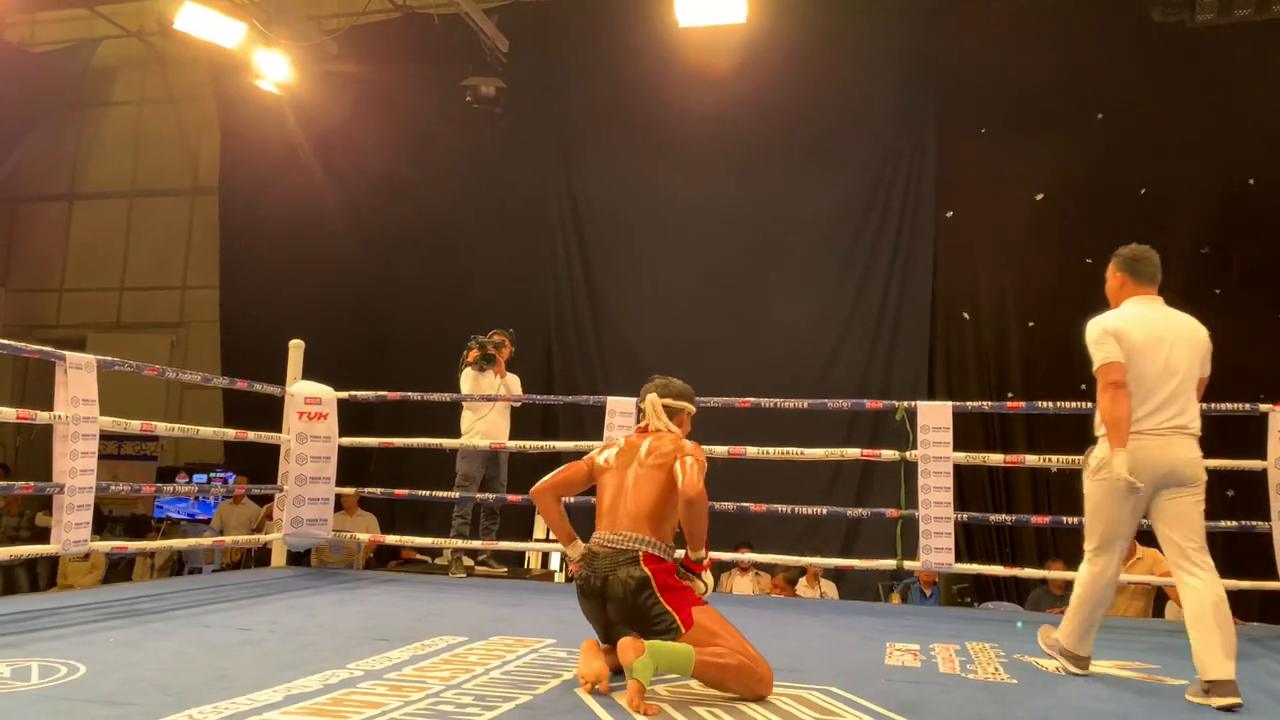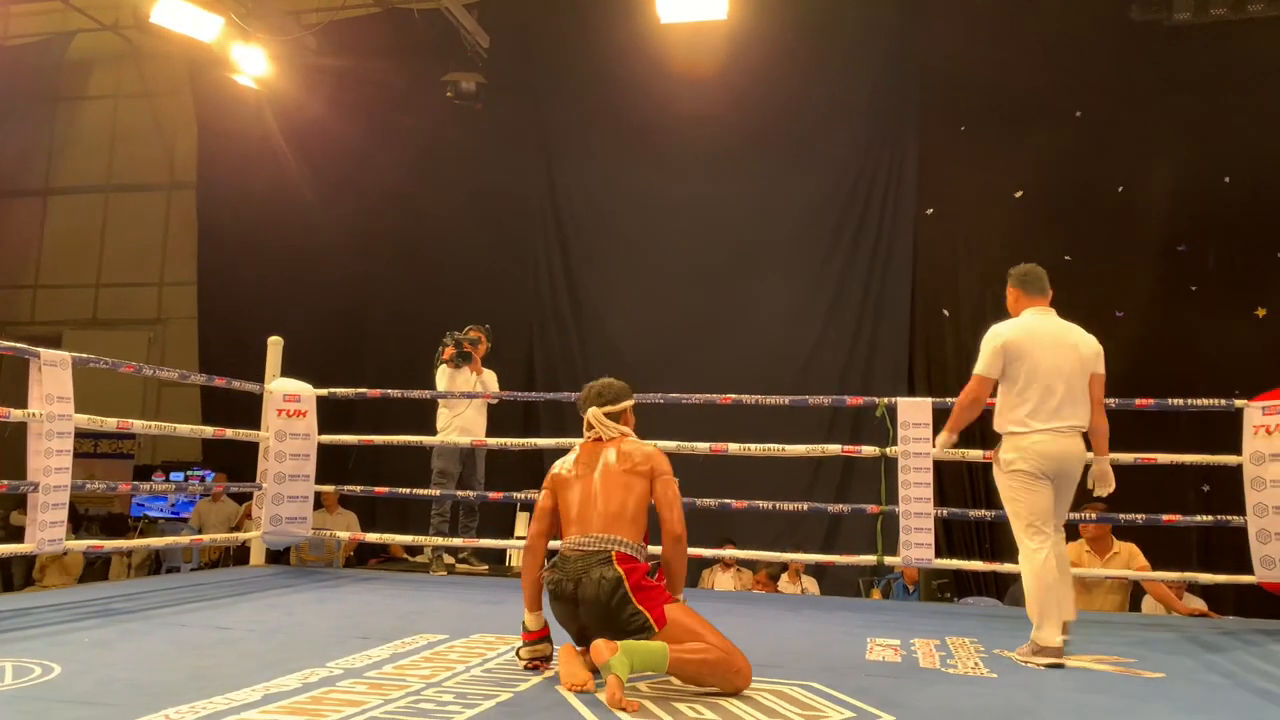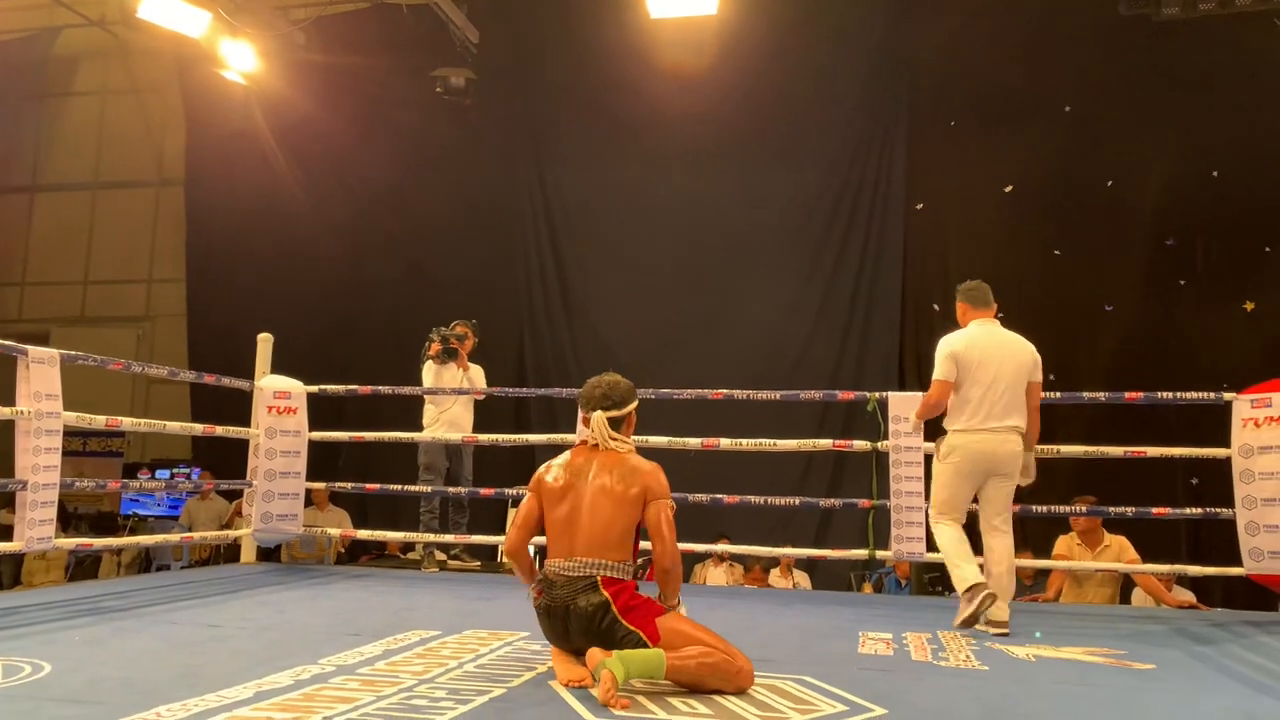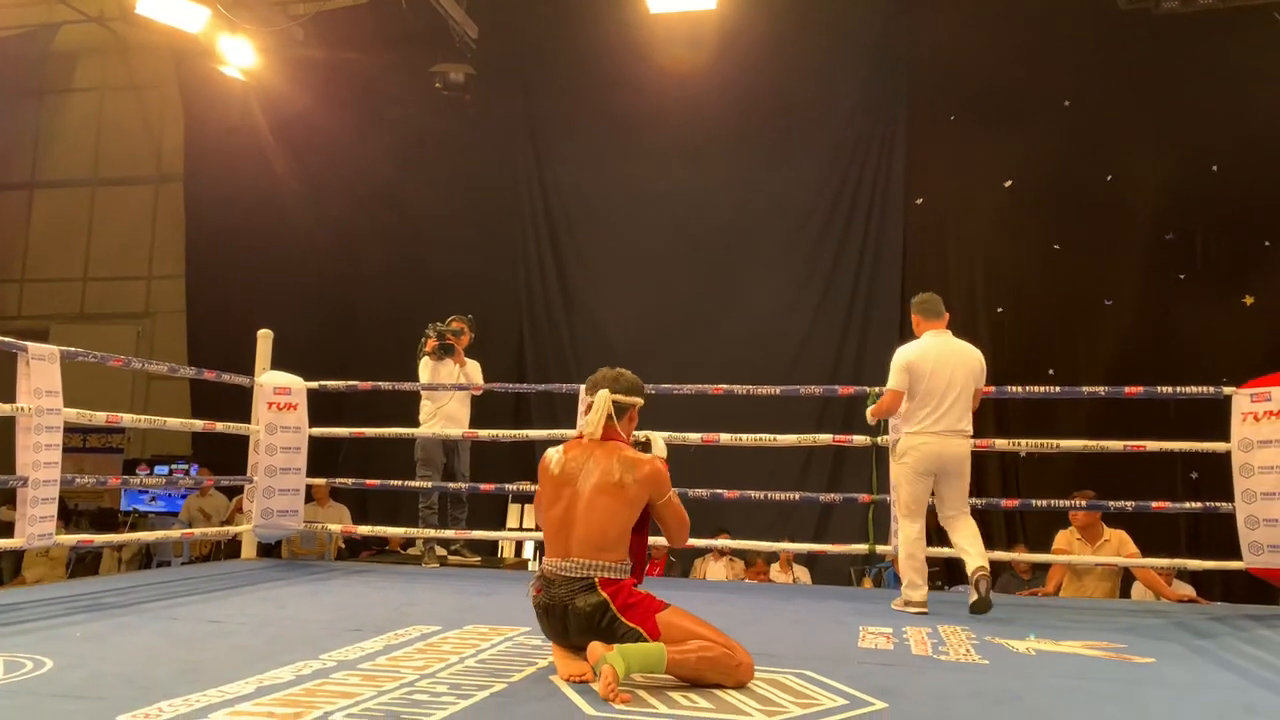
dt=0.4s
person 1, frame 1
left shoulder: (1108, 325)
right shoulder: (1195, 330)
left elbow: (1114, 389)
left wrist: (1118, 453)
left hip: (1127, 454)
right hip: (1182, 454)
left knee: (1102, 556)
right knee: (1194, 563)
left ankle: (1074, 646)
right ankle: (1219, 679)
person 1, frame 2
left shoulder: (1004, 333)
right shoulder: (1085, 339)
left elbow: (975, 395)
right elbow: (1097, 405)
left wrist: (949, 432)
right wrist: (1101, 458)
left hip: (1024, 449)
right hip: (1070, 447)
left knee: (1036, 542)
right knee: (1052, 534)
left ankle: (1047, 641)
right ankle: (1058, 619)
person 1, frame 3
left shoulder: (954, 343)
right shoulder: (1025, 347)
left elbow: (936, 401)
right elbow: (1033, 408)
left wrist: (918, 417)
right wrist: (1028, 453)
left hip: (964, 444)
right hip: (1008, 445)
left knee: (945, 519)
right knee: (998, 528)
left ankle: (974, 586)
right ankle: (998, 613)
person 1, frame 4
left shoulder: (908, 353)
right shoulder: (973, 354)
left elbow: (891, 405)
right elbow: (973, 403)
left wrist: (873, 412)
left hip: (917, 444)
right hip: (958, 445)
left knee: (911, 521)
right knee: (957, 515)
left ankle: (914, 595)
right ankle: (979, 569)
person 2, frame 1
left shoulder: (607, 452)
right shoulder: (684, 448)
left elbow: (541, 491)
right elbow: (692, 494)
left wrist: (576, 553)
right wrist: (697, 562)
left hip: (593, 581)
right hip: (645, 579)
right knee: (759, 680)
left ankle: (602, 654)
right ankle: (646, 653)
person 2, frame 2
left shoulder: (562, 465)
right shoulder: (649, 457)
left elbow: (534, 544)
right elbow: (675, 533)
left wrist: (533, 627)
right wrist: (673, 598)
left hip: (564, 587)
right hip: (617, 581)
right knee: (737, 673)
left ankle: (582, 654)
right ankle: (620, 654)
person 2, frame 3
left shoulder: (550, 470)
right shoulder: (646, 473)
left elbow: (513, 547)
right elbow: (666, 562)
right wrist: (671, 605)
left hip: (553, 612)
right hip: (606, 606)
right knee: (739, 673)
left ankle: (573, 652)
right ankle: (620, 662)
person 2, frame 4
left shoulder: (551, 459)
right shoulder: (645, 467)
right elbow: (679, 537)
left hip: (549, 608)
right hip: (604, 605)
right knee: (740, 667)
left ankle: (574, 647)
right ankle: (618, 656)
person 3, frame 1
left shoulder: (511, 378)
right shoulder: (471, 373)
left elbow: (517, 400)
right elbow: (469, 402)
left wrist: (502, 372)
right wrist: (474, 368)
left hip: (499, 448)
right hip: (473, 445)
left knee: (493, 505)
right knee: (464, 502)
left ankle: (485, 555)
right ankle: (456, 557)
person 3, frame 2
left shoulder: (488, 375)
right shoulder: (447, 369)
left elbow: (494, 397)
right elbow: (445, 399)
left wrist: (478, 370)
right wrist: (450, 366)
left hip: (475, 445)
right hip: (449, 442)
left knee: (472, 501)
right knee: (442, 500)
left ankle: (465, 553)
right ankle: (437, 555)
person 3, frame 3
left shoulder: (475, 370)
right shoulder: (433, 365)
left elbow: (481, 393)
right elbow: (431, 396)
left wrist: (464, 366)
right wrist: (437, 362)
left hip: (462, 440)
right hip: (435, 437)
left knee: (461, 497)
right knee: (431, 497)
left ankle: (457, 549)
right ankle: (428, 552)
person 3, frame 4
left shoulder: (472, 365)
right shoulder: (429, 360)
left elbow: (478, 389)
right elbow: (428, 392)
left wrist: (461, 362)
right wrist: (433, 359)
left hip: (459, 435)
right hip: (431, 433)
left knee: (459, 492)
right knee: (429, 492)
left ankle: (457, 544)
right ankle: (429, 548)
